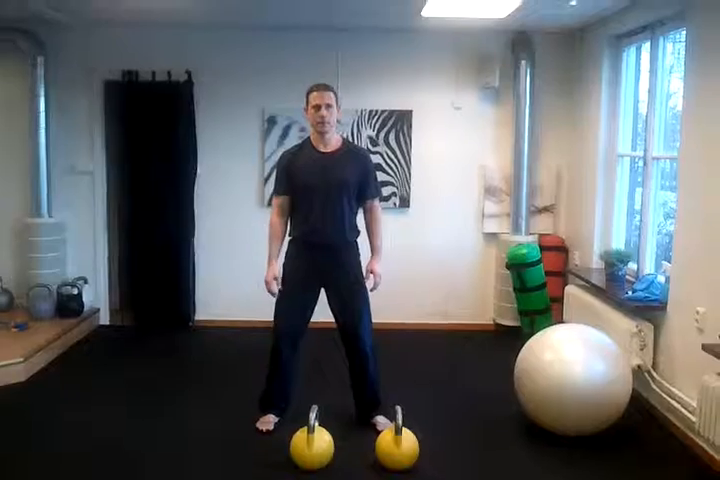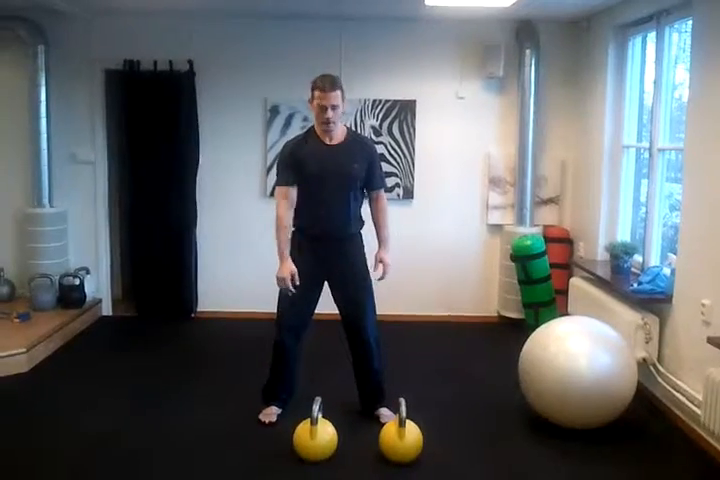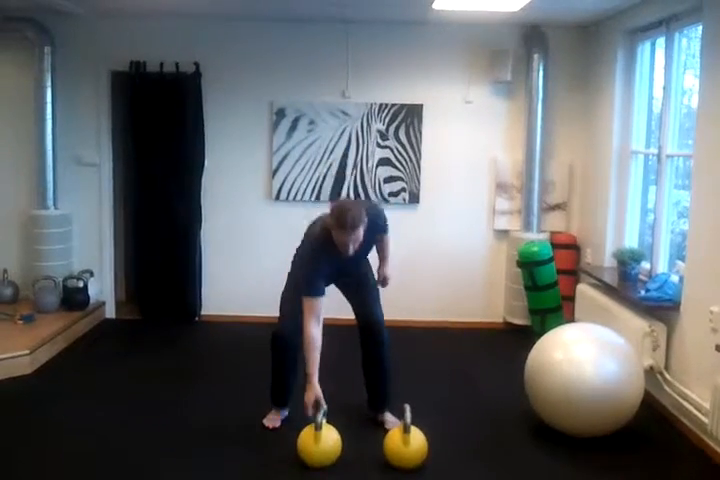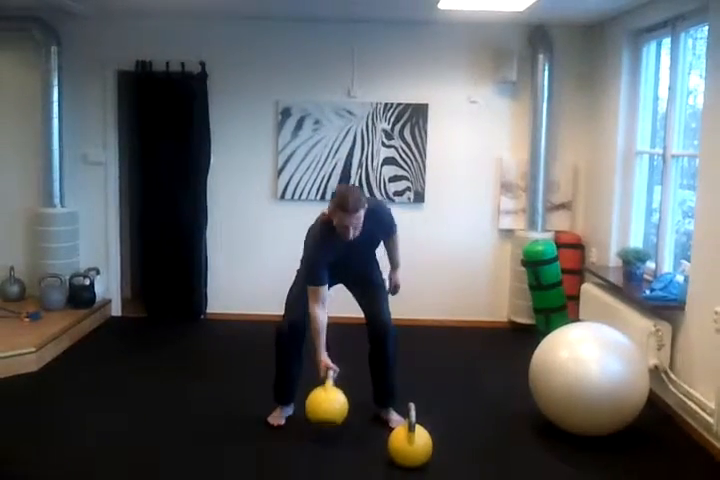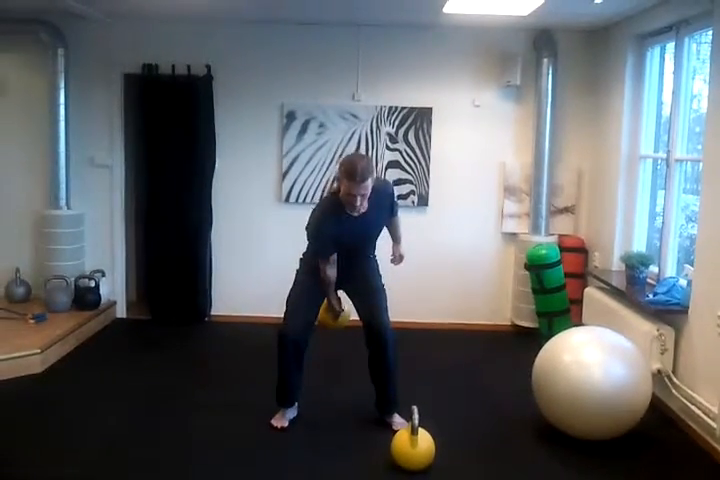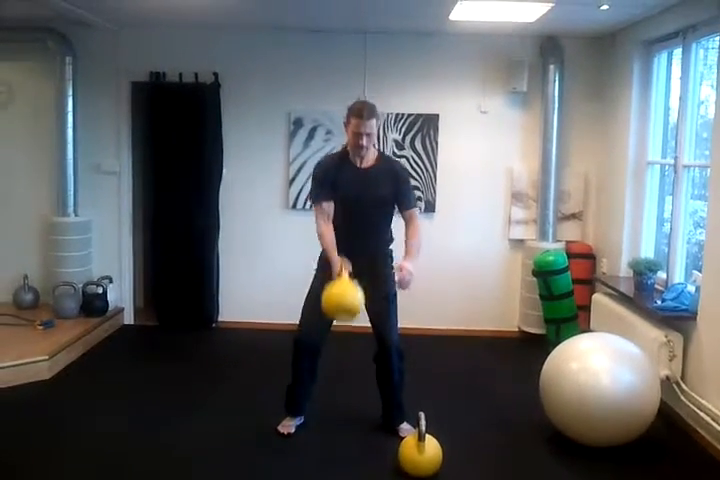
dt=0.5s
person 1, frame 1
left shoulder: (359, 158)
right shoulder: (291, 159)
left elbow: (372, 209)
right elbow: (279, 213)
left wrist: (376, 257)
right wrist: (272, 262)
left hip: (344, 257)
right hip: (301, 257)
left knee: (359, 335)
right knee: (286, 334)
left ankle: (370, 409)
right ankle: (273, 407)
person 1, frame 2
left shoulder: (364, 148)
right shoulder: (295, 149)
left elbow: (377, 197)
right elbow: (285, 205)
left wrist: (384, 246)
right wrist: (284, 258)
left hip: (348, 248)
right hip: (305, 249)
left knee: (363, 327)
right knee: (289, 326)
left ankle: (374, 402)
right ankle: (275, 399)
person 1, frame 3
left shoulder: (373, 215)
right shoulder: (314, 247)
right elbow: (313, 323)
left wrist: (384, 264)
right wrist: (312, 382)
left hip: (357, 269)
right hip: (310, 268)
left knee: (374, 326)
right knee: (285, 333)
left ankle: (380, 407)
right ankle: (280, 405)
person 1, frame 4
left shoulder: (379, 212)
right shoulder: (318, 238)
left elbow: (391, 235)
right elbow: (318, 306)
left wrist: (395, 270)
right wrist: (321, 355)
left hip: (364, 267)
right hip: (320, 269)
left knee: (383, 327)
right knee: (289, 328)
left ankle: (385, 406)
right ankle: (284, 402)
person 1, frame 5
left shoulder: (384, 191)
right shoulder: (323, 217)
left elbow: (392, 216)
right elbow: (328, 266)
left wrist: (398, 243)
right wrist: (332, 297)
left hip: (363, 265)
right hip: (318, 267)
left knee: (381, 333)
right knee: (291, 334)
left ankle: (388, 410)
right ankle: (287, 405)
person 1, frame 6
left shoulder: (394, 171)
right shoulder: (327, 168)
left elbow: (412, 218)
right elbow: (323, 219)
left wrist: (409, 259)
right wrist: (336, 260)
left hip: (378, 264)
right hip: (335, 262)
left knee: (389, 342)
right knee: (307, 337)
left ankle: (395, 417)
right ankle: (295, 411)
